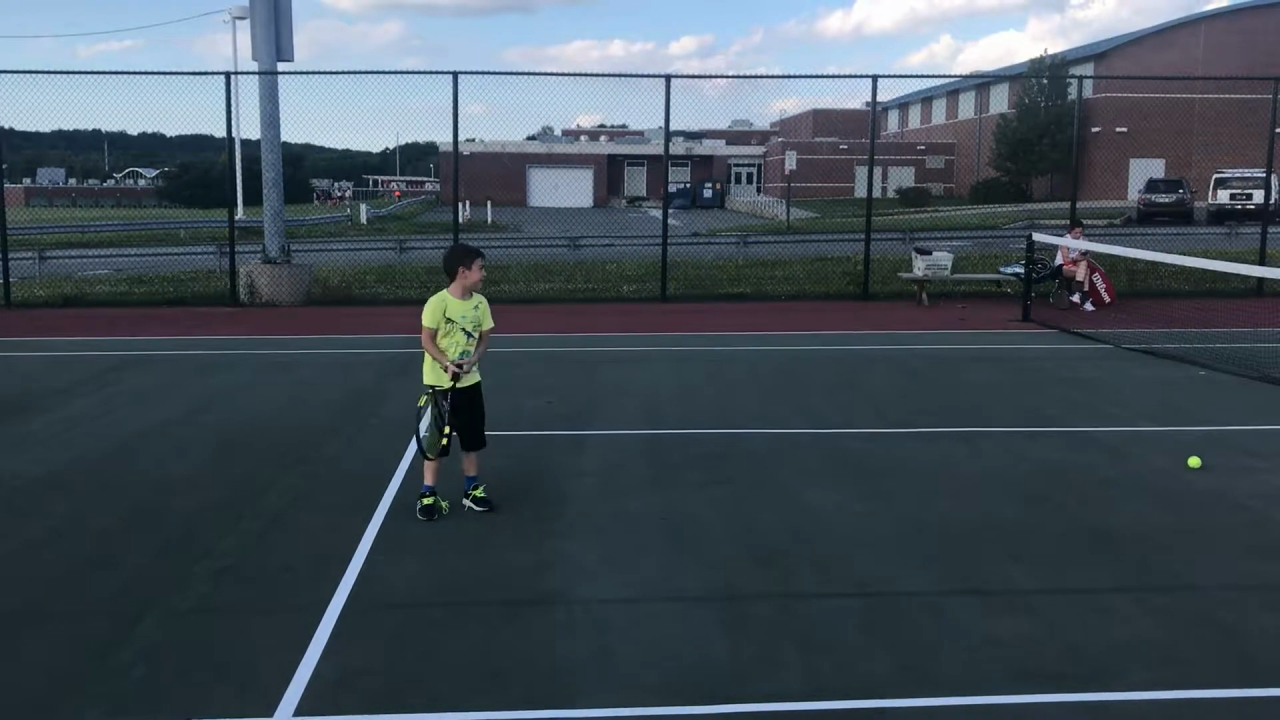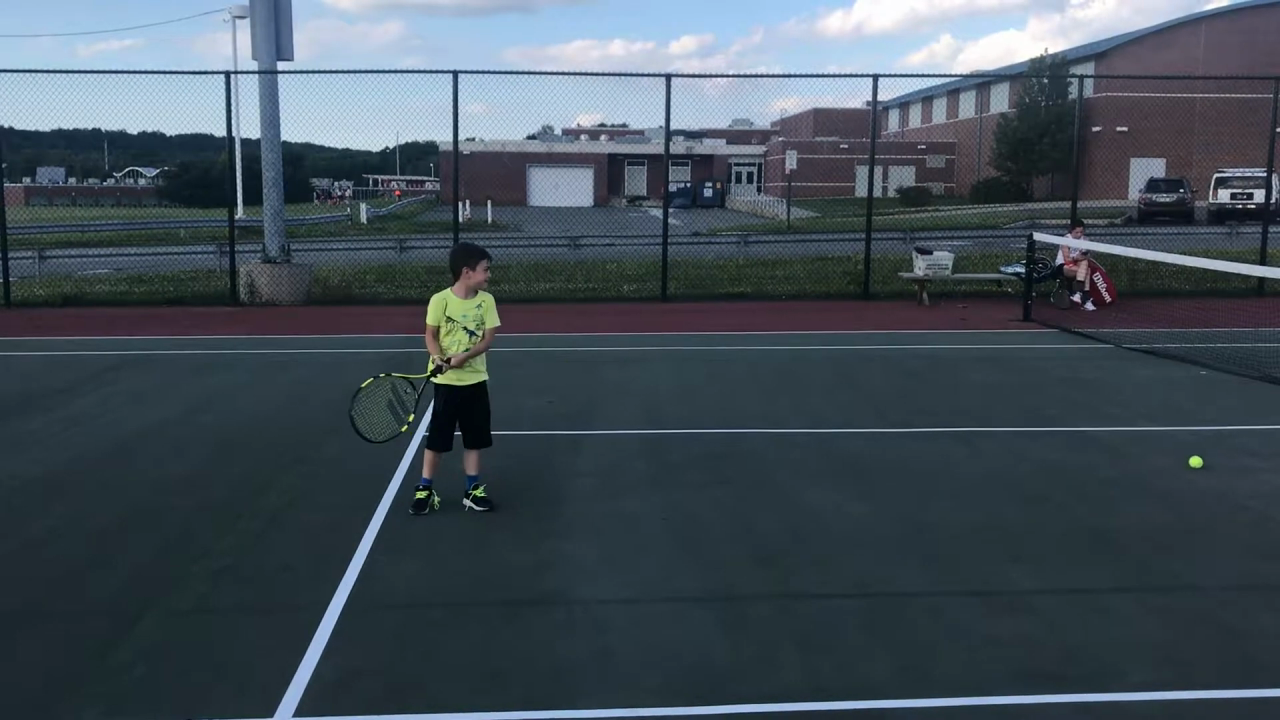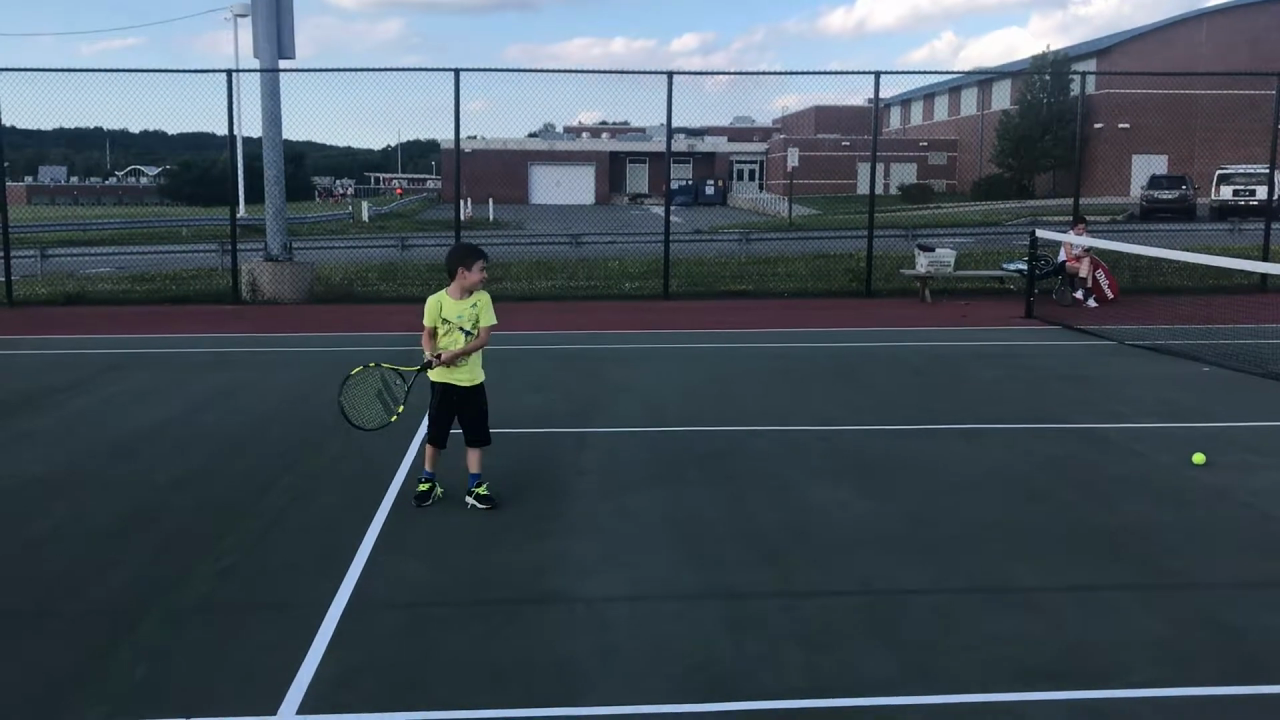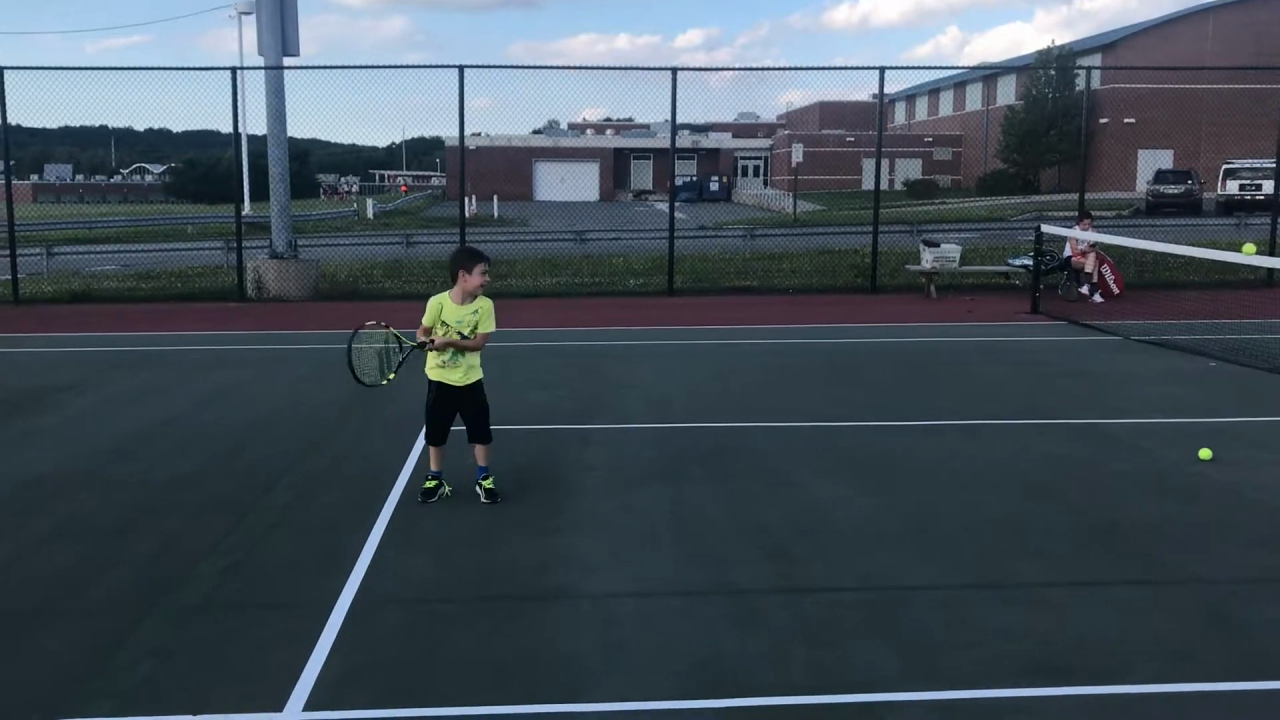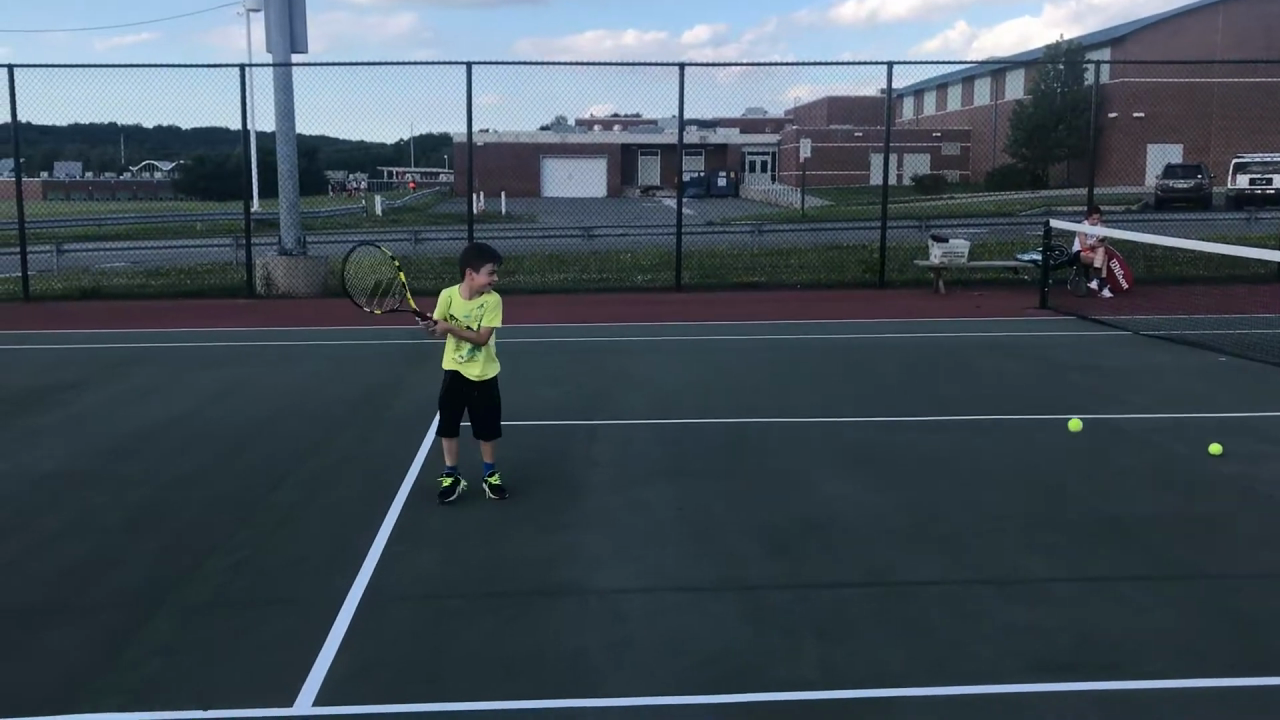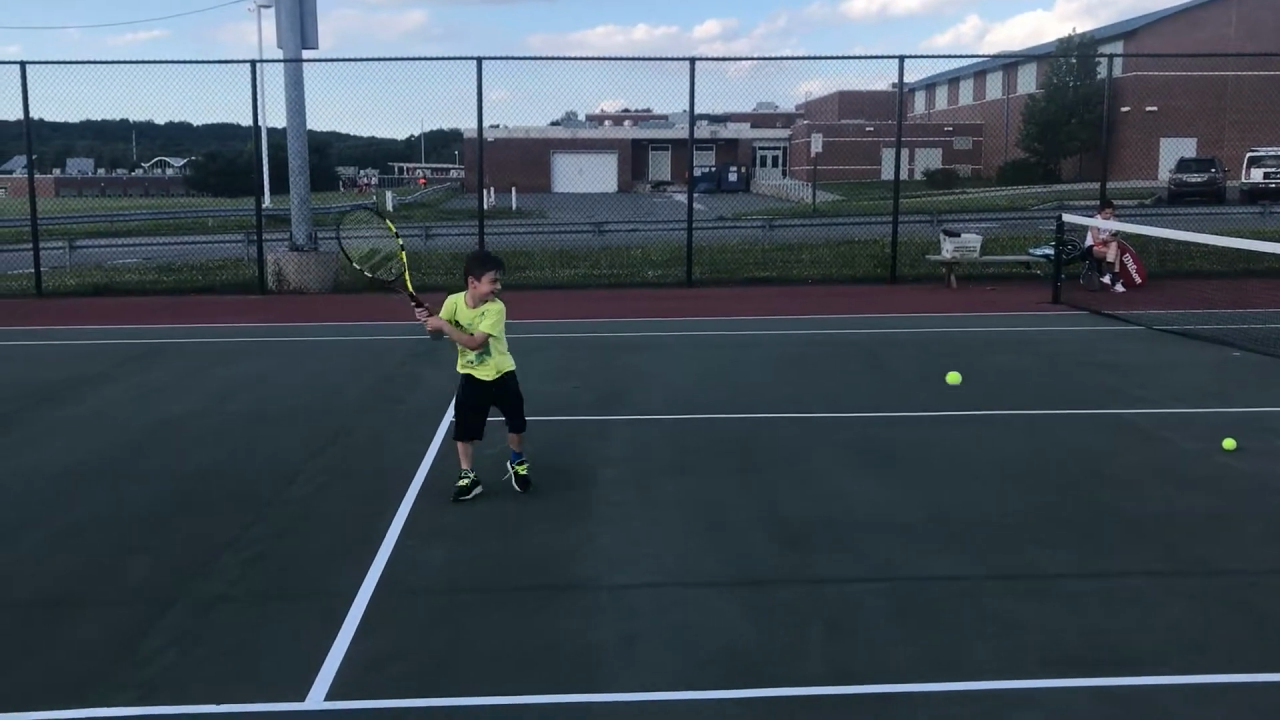
dt=0.2s
person 1, frame 1
left shoulder: (481, 302)
right shoulder: (437, 302)
left elbow: (484, 339)
right elbow: (427, 340)
left wrist: (470, 362)
right wrist: (445, 363)
left hip: (470, 382)
right hip: (441, 383)
left knee: (472, 439)
right knee: (436, 440)
left ankle: (472, 489)
right ankle: (428, 495)
person 1, frame 2
left shoulder: (487, 300)
right shoulder: (440, 300)
left elbow: (488, 339)
right elbow: (431, 336)
left wrist: (464, 356)
right wrist: (437, 357)
left hip: (475, 380)
right hip: (446, 381)
left knee: (475, 437)
right knee: (437, 437)
left ankle: (472, 489)
right ankle: (424, 489)
person 1, frame 3
left shoulder: (483, 299)
right shoulder: (436, 301)
left elbow: (484, 337)
right elbow: (428, 335)
left wrist: (456, 353)
right wrist: (430, 354)
left hip: (472, 380)
right hip: (443, 379)
left knee: (476, 435)
right knee: (435, 434)
left ankle: (475, 488)
right ankle: (428, 481)
person 1, frame 4
left shoulder: (485, 305)
right shoulder: (437, 302)
left elbow: (480, 343)
right elbow: (424, 331)
left wrist: (451, 342)
right wrist: (425, 340)
left hip: (470, 379)
right hip: (440, 378)
left knee: (480, 431)
right knee: (435, 432)
left ankle: (484, 479)
right ankle: (435, 479)
person 1, frame 5
left shoulder: (493, 300)
right shoulder: (448, 295)
left elbow: (482, 338)
right elbow: (440, 325)
left wrist: (451, 328)
right wrist: (433, 324)
left hip: (485, 373)
right hip: (455, 370)
left knee: (488, 429)
right knee: (448, 425)
left ankle: (490, 475)
right ankle: (450, 475)
person 1, frame 6
left shoulder: (496, 309)
right shoulder: (453, 302)
left elbow: (472, 343)
right elbow: (440, 332)
left wrist: (442, 326)
right wrist: (428, 320)
left hip: (501, 372)
right hip: (472, 373)
left knee: (516, 422)
right knee: (463, 427)
left ankle: (517, 462)
right ankle: (469, 477)
